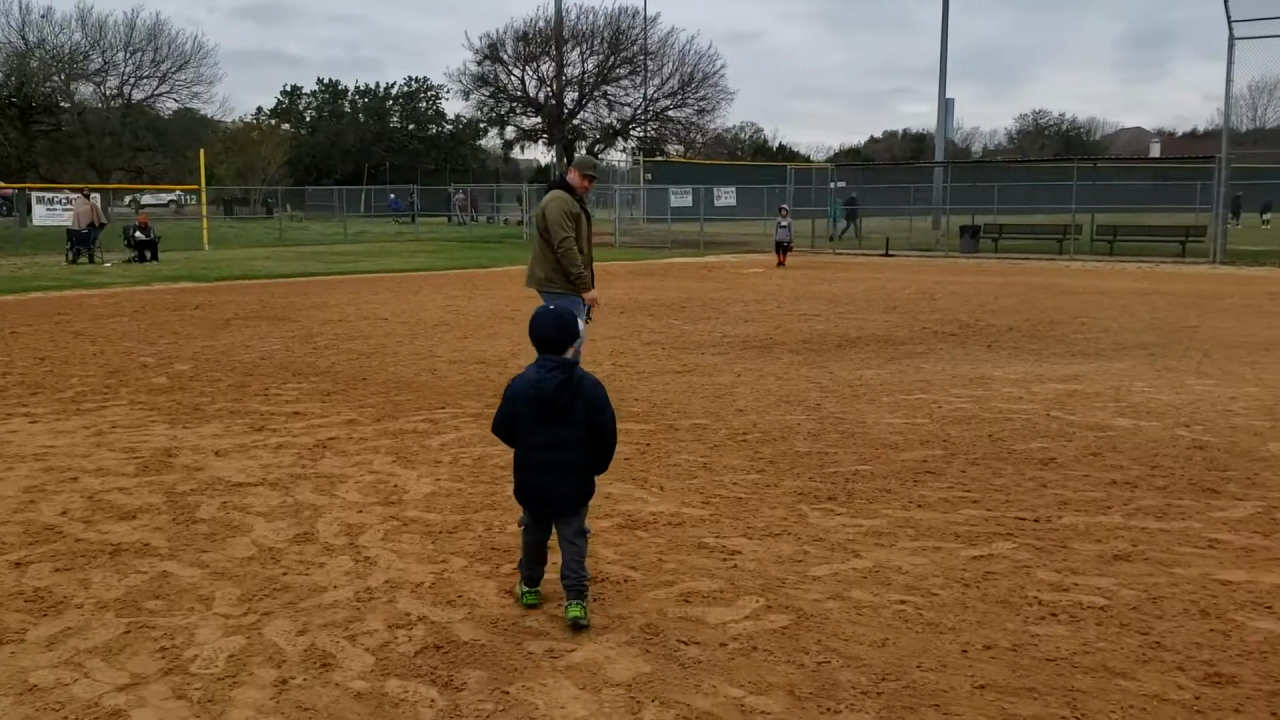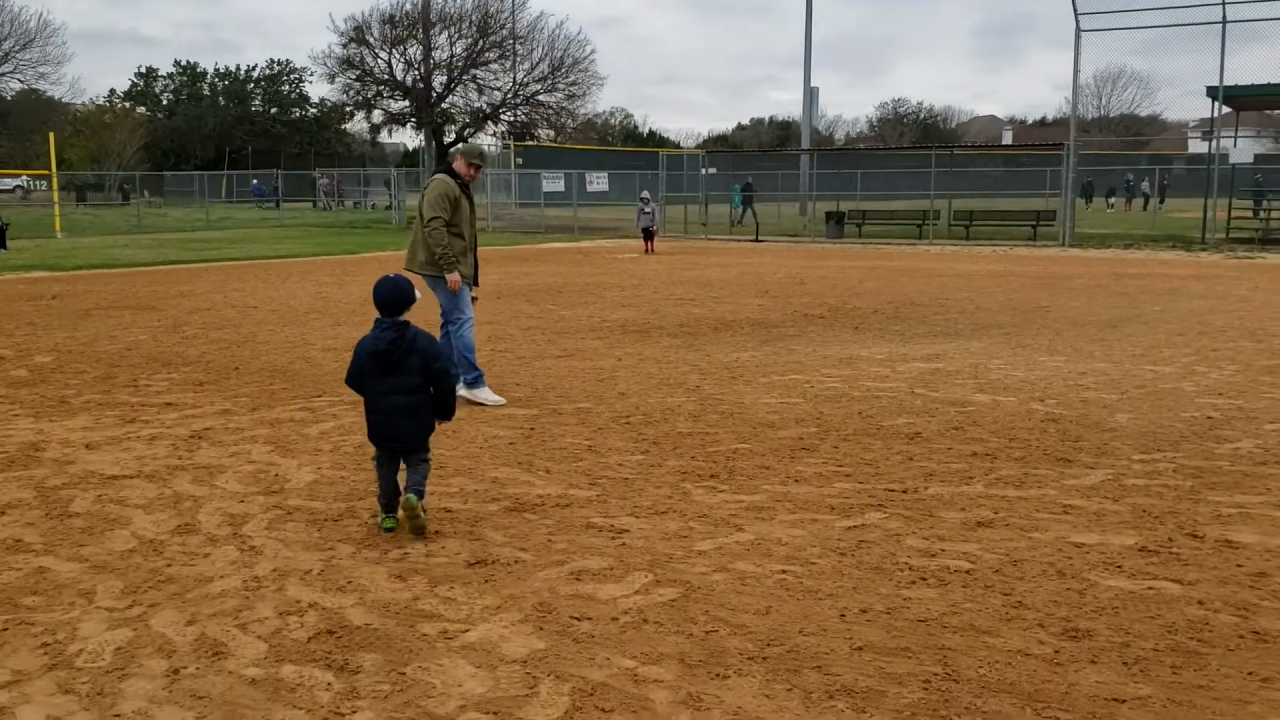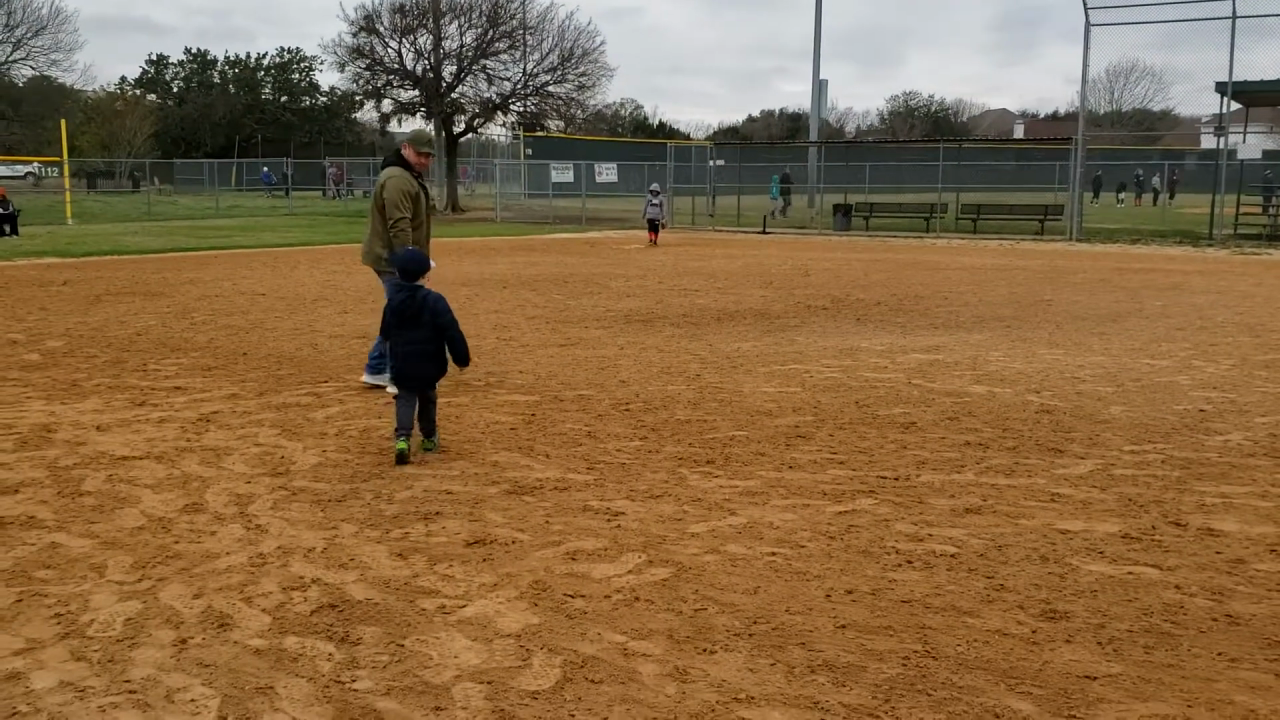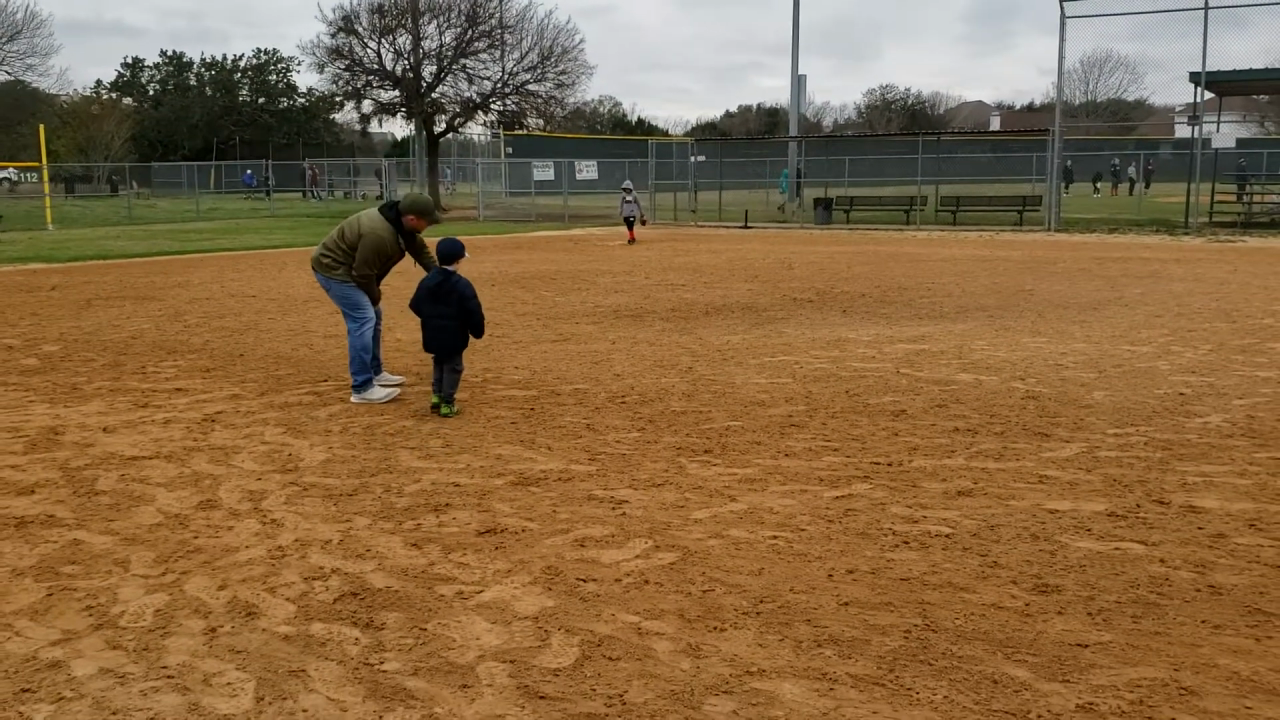
dt=1s
person 1, frame 1
left shoulder: (520, 385)
right shoulder: (588, 385)
left elbow: (502, 428)
right elbow: (605, 433)
right wrist: (598, 465)
left hip: (532, 478)
right hip: (574, 479)
left knee: (535, 531)
right knee: (573, 537)
left ankle: (530, 586)
right ankle: (576, 601)
person 1, frame 2
left shoulder: (366, 344)
right shoulder: (423, 341)
left elbow: (354, 381)
right elbow: (444, 380)
right wrist: (445, 410)
left hip: (381, 421)
right hip: (416, 419)
left knee: (386, 463)
right knee: (418, 459)
left ankle: (388, 513)
right ankle: (413, 497)
person 1, frame 3
left shoulder: (392, 302)
right shoulder: (434, 301)
left elbow: (385, 333)
right elbow: (452, 333)
right wrist: (462, 359)
left hip: (402, 366)
right hip: (429, 364)
left knee: (405, 401)
right knee: (427, 399)
left ankle: (403, 440)
right ankle: (429, 437)
person 1, frame 4
left shoulder: (427, 281)
right shoulder: (463, 285)
left elbow: (415, 305)
right elbow: (474, 312)
right wrist: (477, 331)
left hip: (432, 335)
right hip: (454, 336)
left knee: (439, 363)
right knee: (453, 367)
left ankle: (437, 396)
right ankle: (447, 403)
person 2, frame 1
left shoulder: (575, 202)
right shoulder: (558, 201)
right elbow: (565, 247)
left wrist: (586, 285)
right wrist: (586, 287)
left hip: (569, 283)
right hip: (560, 284)
person 2, frame 2
left shoulder: (462, 190)
right shoulder: (441, 185)
right elbow: (434, 228)
left wrist: (470, 278)
right wrist: (450, 268)
left hip: (456, 269)
right hip: (443, 268)
left knee: (453, 322)
right knee: (462, 321)
right ankle: (474, 384)
person 2, frame 3
left shoulder: (409, 177)
right shoulder: (398, 179)
right elbow: (399, 229)
left hip: (392, 260)
right hip: (394, 261)
left ankle: (375, 371)
person 2, frame 4
left shoulder: (400, 224)
right shoulder: (377, 234)
left elbow: (420, 251)
right elbow: (363, 274)
right wrist: (375, 297)
left hip: (345, 269)
right hip: (333, 269)
left knee: (372, 316)
right knee: (365, 318)
left ankle: (373, 373)
right ankle: (362, 389)
